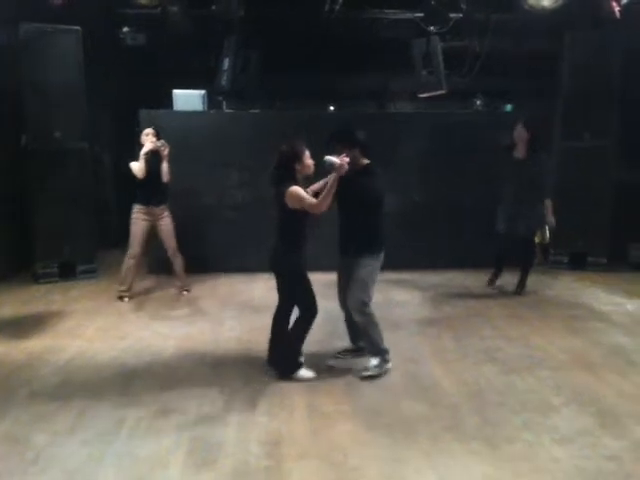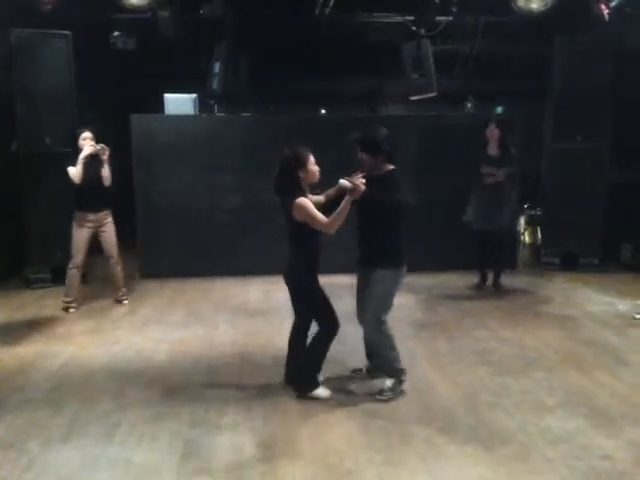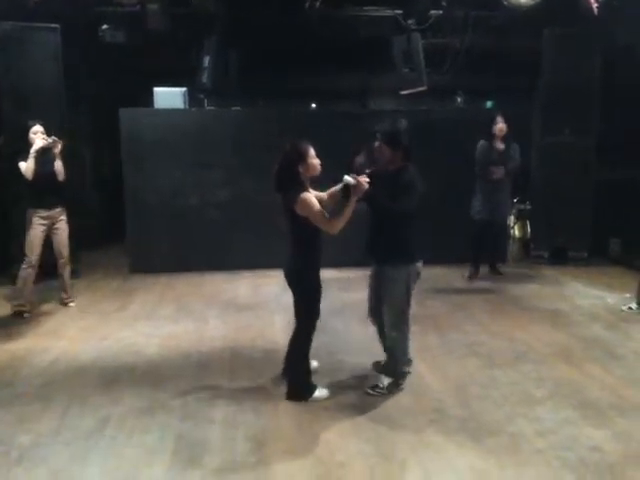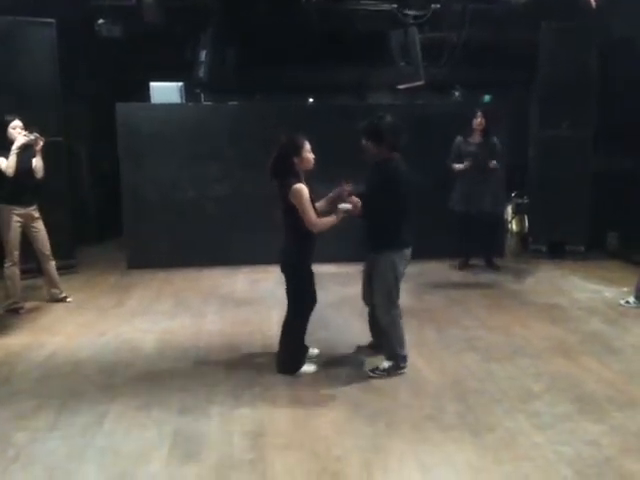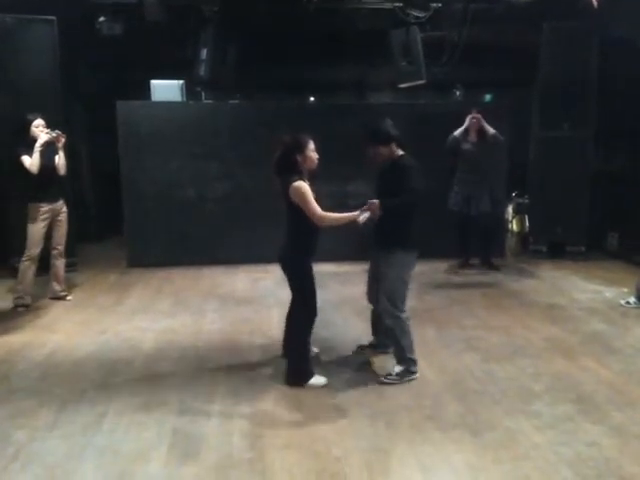
dt=1s
person 1, frame 1
left shoulder: (370, 176)
right shoulder: (349, 177)
left elbow: (369, 195)
left wrist: (344, 176)
left hip: (368, 252)
right hip: (348, 249)
left knee: (359, 303)
right knee: (346, 302)
left ankle: (380, 356)
right ankle: (359, 344)
person 1, frame 2
left shoulder: (393, 181)
right shoulder: (369, 180)
left elbow: (395, 206)
left wrist: (363, 194)
left hip: (388, 265)
right hip: (368, 261)
left knee: (375, 320)
right knee: (366, 318)
left ankle: (396, 376)
right ankle: (376, 365)
person 1, frame 3
left shoulder: (410, 179)
right shoulder: (380, 174)
left elbow: (398, 213)
left wrist: (367, 192)
left hip: (402, 261)
right hip: (382, 258)
left knee: (394, 319)
right knee: (378, 314)
left ankle: (397, 375)
right ankle: (398, 360)
person 1, frame 4
left shoulder: (396, 171)
right shoulder: (379, 166)
left elbow: (395, 210)
left wrist: (363, 208)
right wrist: (357, 200)
left hip: (393, 248)
right hip: (377, 244)
left knee: (387, 304)
right knee: (371, 298)
left ankle: (397, 359)
right ankle: (380, 342)
person 1, frame 5
left shoulder: (407, 167)
right shoulder: (386, 169)
left elbow: (412, 200)
left wrist: (382, 206)
right wrist: (374, 208)
left hip: (401, 248)
right hip: (383, 244)
left knee: (392, 305)
right knee: (376, 296)
left ankle: (408, 364)
right ankle: (382, 342)
person 2, frame 1
left shoulder: (291, 188)
right shoulder: (291, 192)
left elbow: (311, 192)
right elbow: (320, 206)
left wrist: (332, 175)
right wrist: (336, 176)
left hip: (284, 256)
right hip: (289, 259)
left knee: (286, 306)
right knee: (309, 309)
left ankle: (278, 354)
right ankle: (288, 365)
person 2, frame 2
left shoulder: (300, 197)
right shoulder: (299, 203)
left elbow: (323, 199)
right elbow: (329, 226)
left wrist: (344, 186)
right wrist: (351, 197)
left hip: (299, 272)
right hip: (303, 275)
left knee: (302, 322)
right knee: (330, 324)
left ankle: (295, 373)
right ankle: (306, 382)
person 2, frame 3
left shoulder: (301, 192)
right shoulder: (302, 198)
left elbow: (325, 198)
right elbow: (332, 227)
left wrist: (349, 183)
right wrist: (355, 196)
left hip: (300, 266)
right hip: (304, 270)
left knee: (305, 319)
right knee: (306, 324)
left ankle: (294, 365)
right ankle: (300, 387)
person 2, frame 4
left shoulder: (292, 184)
right shoulder: (297, 188)
left elbow: (313, 210)
right elbow: (314, 224)
left wrist: (335, 196)
right wrist: (341, 213)
left hip: (296, 254)
right hip: (297, 257)
left knee: (305, 302)
right knee: (301, 307)
left ankle: (297, 349)
right ankle: (290, 362)
person 2, frame 5
left shoulder: (298, 182)
right shoulder: (298, 185)
left elbow: (311, 218)
right elbow: (320, 218)
right wrist: (355, 215)
left hip: (297, 253)
right hip: (296, 256)
left knee: (300, 303)
right knee: (307, 308)
left ankle: (293, 348)
right ankle: (299, 373)
person 3, frame 1
left shoulder: (158, 156)
right shoulder: (136, 158)
left elbow: (165, 179)
right elbow: (140, 174)
left wrist: (165, 158)
right wrist: (142, 153)
left hip: (161, 209)
right hip: (141, 210)
left knee: (172, 248)
right knee: (134, 251)
left ankle: (183, 285)
right ankle: (124, 290)
person 3, frame 2
left shoulder: (99, 161)
right shoulder: (74, 162)
left elbow: (107, 183)
right elbow: (77, 179)
left wrist: (105, 162)
right wrist: (82, 158)
left hip: (104, 215)
right hip: (82, 217)
left knee: (114, 255)
right knee: (77, 261)
left ankle: (121, 293)
right ankle: (70, 301)
person 3, frame 3
left shoulder: (50, 155)
right shoulder: (24, 157)
left elbow: (61, 177)
right elbow: (28, 174)
left wrist: (57, 155)
right wrist: (33, 151)
left hip: (58, 212)
right hip: (36, 214)
left knee: (64, 256)
right knee: (31, 260)
left ankle: (66, 296)
right ankle: (22, 304)
person 3, frame 4
left shoulder: (29, 150)
left elbow: (39, 175)
left wrist: (38, 152)
left hip: (32, 209)
left knee: (45, 252)
left ankle: (56, 292)
person 3, frame 5
left shoulder: (52, 148)
right shoulder: (25, 150)
left elbow: (62, 171)
right elbow: (33, 169)
left wrist: (60, 149)
right wrist: (38, 146)
left hip: (59, 205)
right hip: (38, 207)
left knee: (58, 249)
right knee: (32, 253)
left ankle: (57, 290)
right ankle: (21, 298)
person 4, frame 1
left shoulder: (538, 159)
right shoulder: (508, 157)
left elbow: (545, 188)
right elbow: (504, 183)
left wrist: (549, 213)
right wrist: (503, 206)
left hip: (529, 209)
right hip: (508, 207)
left knee: (526, 245)
right knee: (504, 242)
left ankle: (522, 281)
right ankle: (496, 272)
person 4, frame 2
left shoulder: (508, 155)
right shoulder: (479, 154)
left elbow: (511, 178)
right elbow: (475, 178)
left wrist: (490, 172)
right wrist: (496, 176)
left hip: (502, 202)
right hip: (482, 202)
left knee: (501, 241)
right knee: (482, 241)
left ankle: (497, 278)
right ankle: (482, 277)
person 4, frame 3
left shoulder: (512, 147)
right shoulder: (483, 146)
left elbow: (514, 167)
right elbow: (480, 169)
left wrist: (496, 170)
right wrist: (499, 171)
left hip: (503, 193)
right hip: (484, 193)
left knee: (499, 230)
right knee: (480, 229)
left ankle: (493, 264)
right ankle: (475, 266)
person 4, frame 4
left shoulder: (492, 142)
right shoulder: (460, 141)
left elbow: (498, 161)
right elbow: (452, 162)
left wrist: (495, 164)
right wrist: (460, 167)
left hip: (486, 189)
right hip: (465, 189)
left knee: (489, 223)
right knee: (465, 224)
left ankle: (488, 258)
right ankle: (465, 258)
person 4, frame 5
left shoulder: (487, 141)
right shoulder: (461, 141)
left elbow: (499, 141)
right elbow: (449, 144)
left wrist: (484, 125)
right wrist: (465, 126)
left hip: (484, 188)
right hip: (463, 187)
left knee: (487, 223)
right knee: (464, 223)
left ankle: (486, 258)
right ankle: (464, 257)
